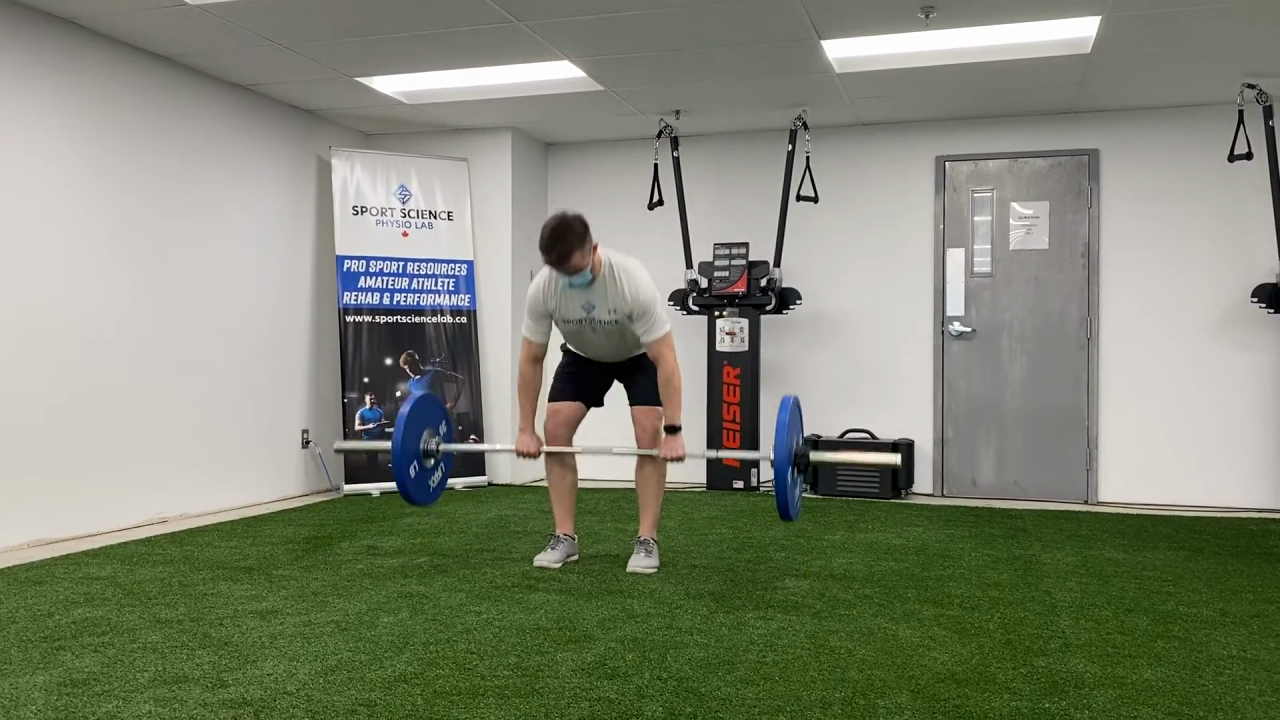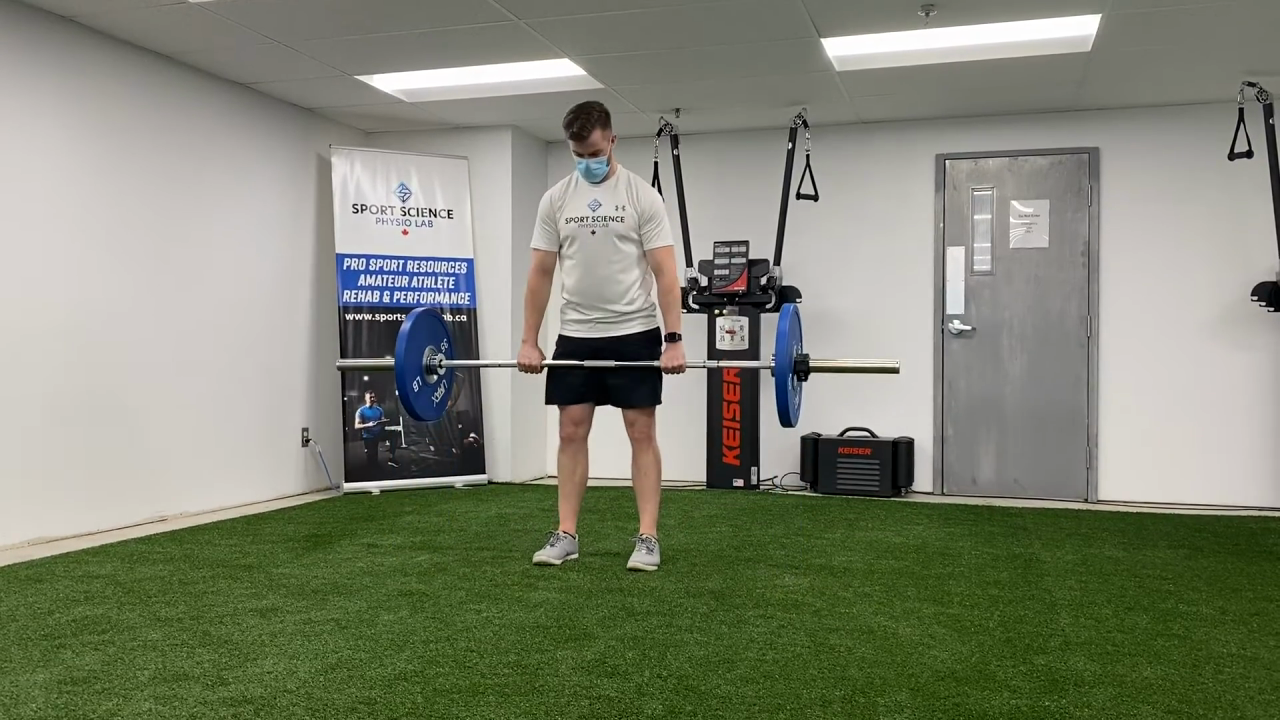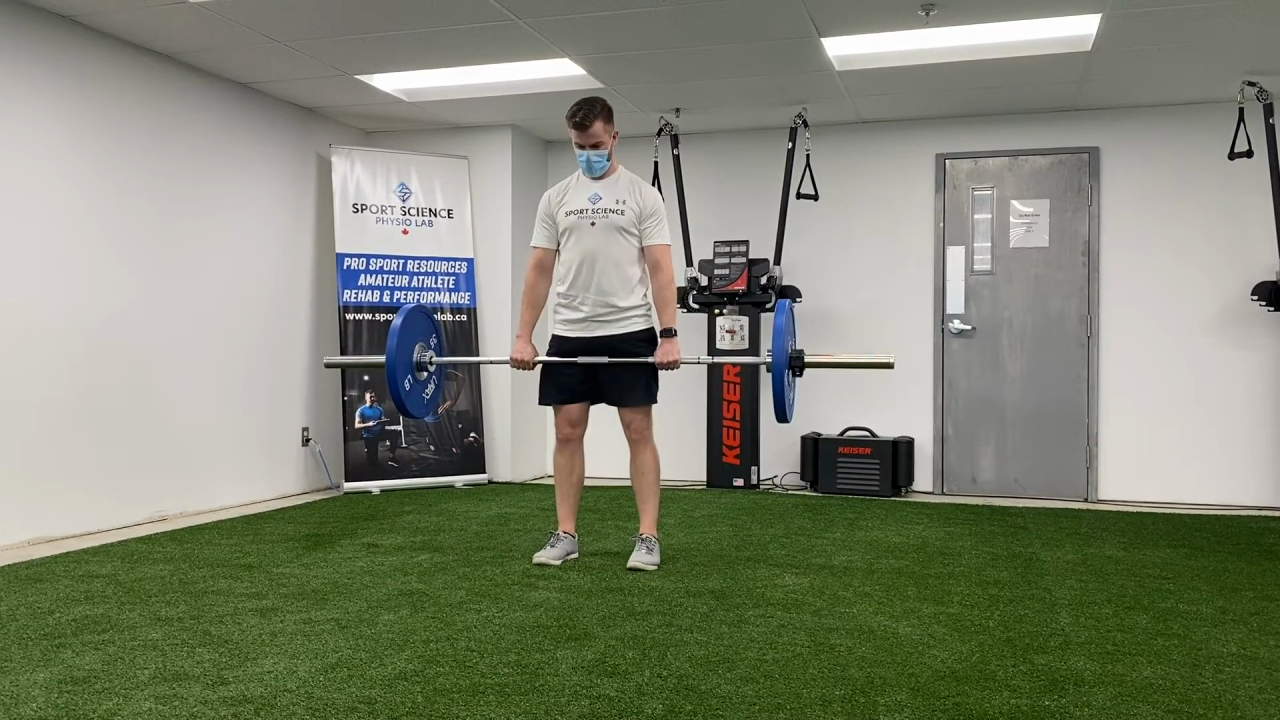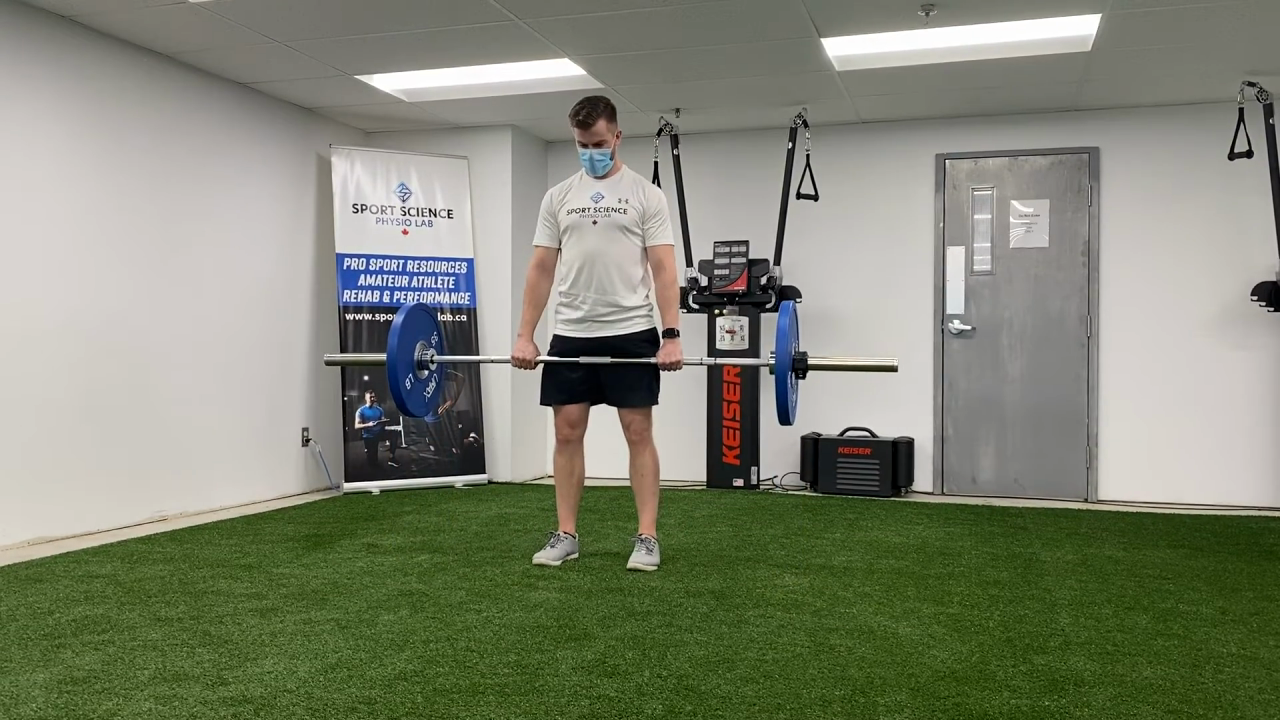
dt=0.5s
person 1, frame 1
left shoulder: (632, 281)
right shoulder: (542, 289)
left elbow: (665, 359)
right elbow: (531, 360)
left wrist: (674, 431)
right wrist: (525, 430)
left hip: (639, 355)
right hip: (583, 355)
left knee: (648, 430)
right knee: (556, 427)
left ankle: (646, 540)
right ankle: (564, 536)
person 1, frame 2
left shoulder: (642, 195)
right shoulder: (556, 199)
left elbow: (665, 271)
right elbow: (540, 273)
left wrist: (673, 340)
right wrist: (529, 340)
left hip: (634, 335)
right hip: (575, 336)
left knee: (641, 434)
right knee: (571, 433)
left ankle: (647, 537)
right ankle: (566, 535)
person 1, frame 3
left shoulder: (642, 194)
right shoulder: (555, 198)
left elbow: (660, 269)
right elbow: (539, 270)
left wrist: (668, 335)
right wrist: (523, 336)
left hip: (630, 334)
right hip: (570, 335)
left knee: (639, 433)
right knee: (567, 434)
left ankle: (648, 537)
right ankle: (565, 534)
person 1, frame 4
left shoulder: (646, 194)
right shoulder: (558, 196)
left elbow: (664, 269)
right elbow: (541, 269)
left wrist: (671, 335)
right wrist: (525, 335)
left hip: (631, 333)
right hip: (571, 335)
left knee: (638, 433)
right knee: (567, 433)
left ankle: (647, 538)
right ankle: (565, 535)
